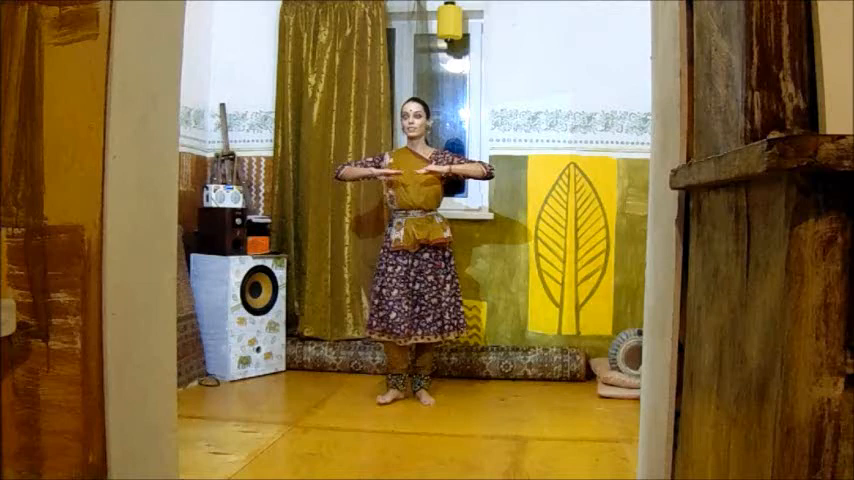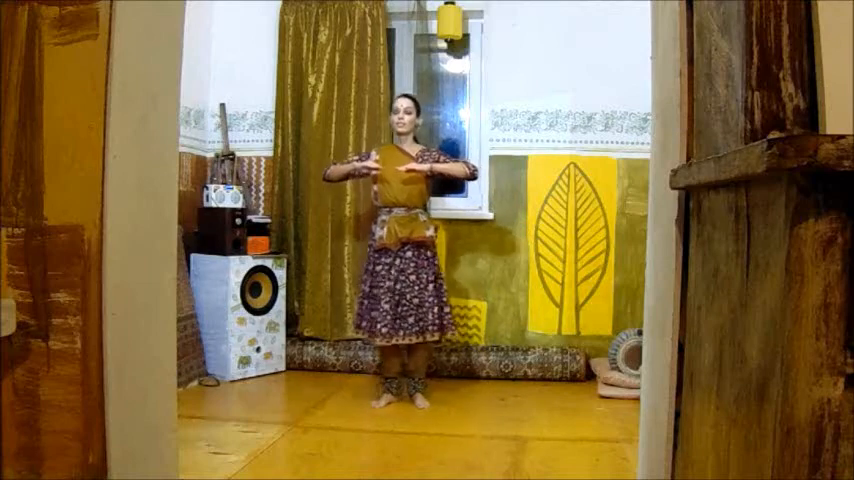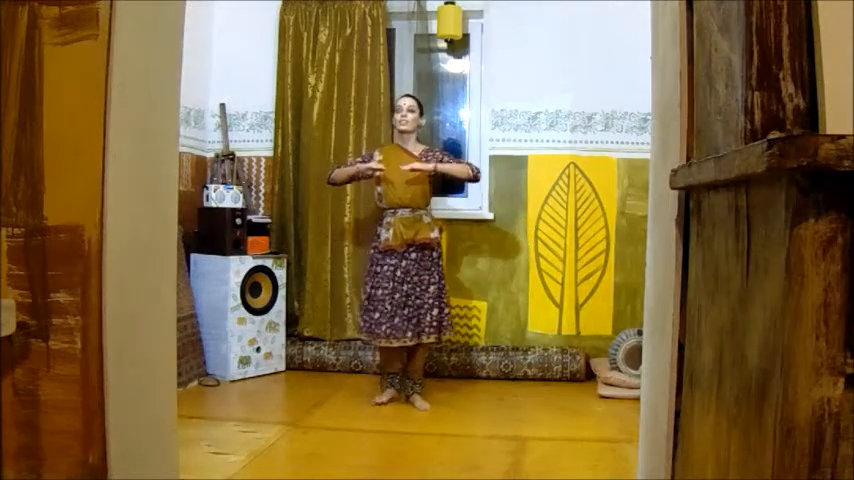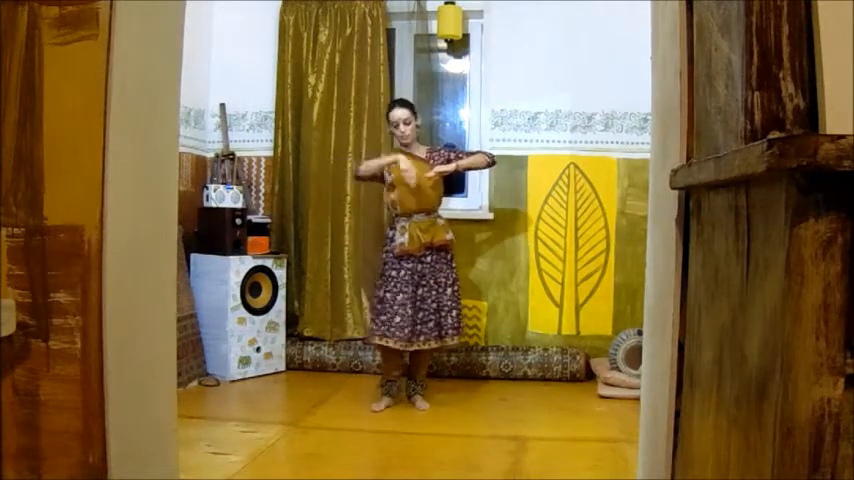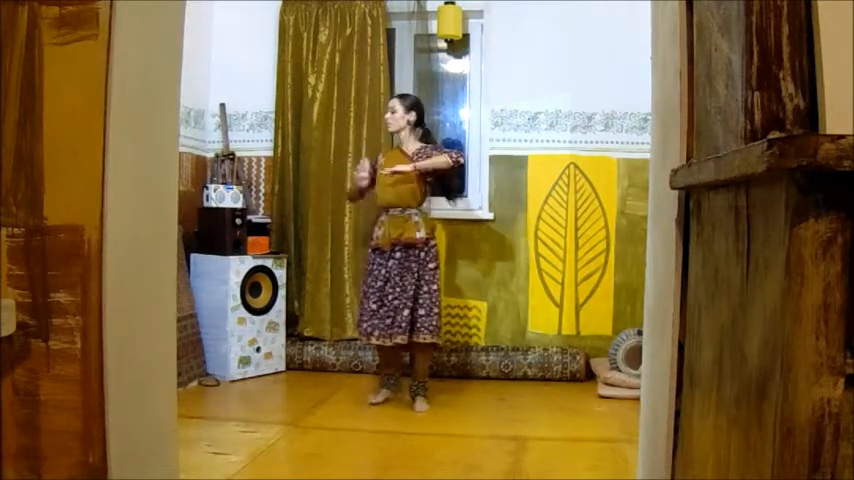
dt=1s
person 1, frame 1
left shoulder: (442, 158)
right shoulder: (388, 158)
left elbow: (487, 170)
right elbow: (340, 172)
left wrist: (446, 169)
right wrist: (374, 172)
left hip: (432, 240)
right hip: (398, 240)
left knee: (429, 311)
right knee: (393, 312)
left ankle: (421, 384)
right ankle: (395, 384)
person 1, frame 2
left shoulder: (429, 155)
right shoulder: (376, 155)
left elbow: (471, 171)
right elbow: (329, 174)
left wrist: (429, 168)
right wrist: (358, 167)
left hip: (417, 238)
right hip: (384, 238)
left knee: (419, 312)
right knee: (383, 313)
left ankle: (416, 387)
right ankle: (390, 387)
person 1, frame 3
left shoulder: (431, 155)
right shoulder: (378, 156)
left elbow: (473, 173)
right elbow: (333, 178)
left wrist: (431, 167)
right wrist: (361, 168)
left hip: (422, 239)
right hip: (388, 238)
left knee: (421, 313)
right knee: (383, 313)
left ankle: (413, 387)
right ankle: (390, 383)
person 1, frame 4
left shoulder: (438, 155)
right shoulder: (386, 161)
left elbow: (487, 159)
right elbow: (360, 172)
left wrist: (452, 166)
right wrist: (393, 161)
left hip: (434, 242)
right hip: (400, 243)
left knee: (429, 318)
right knee: (392, 319)
left ankle: (416, 388)
right ankle: (389, 389)
person 1, frame 5
left shoulder: (427, 153)
right shoulder: (382, 158)
left elbow: (455, 159)
right elbow: (354, 195)
left wrist: (411, 167)
right wrist: (360, 182)
left hip: (416, 237)
right hip: (384, 237)
left knee: (418, 315)
right knee: (380, 314)
left ankle: (419, 390)
right ankle: (387, 383)
